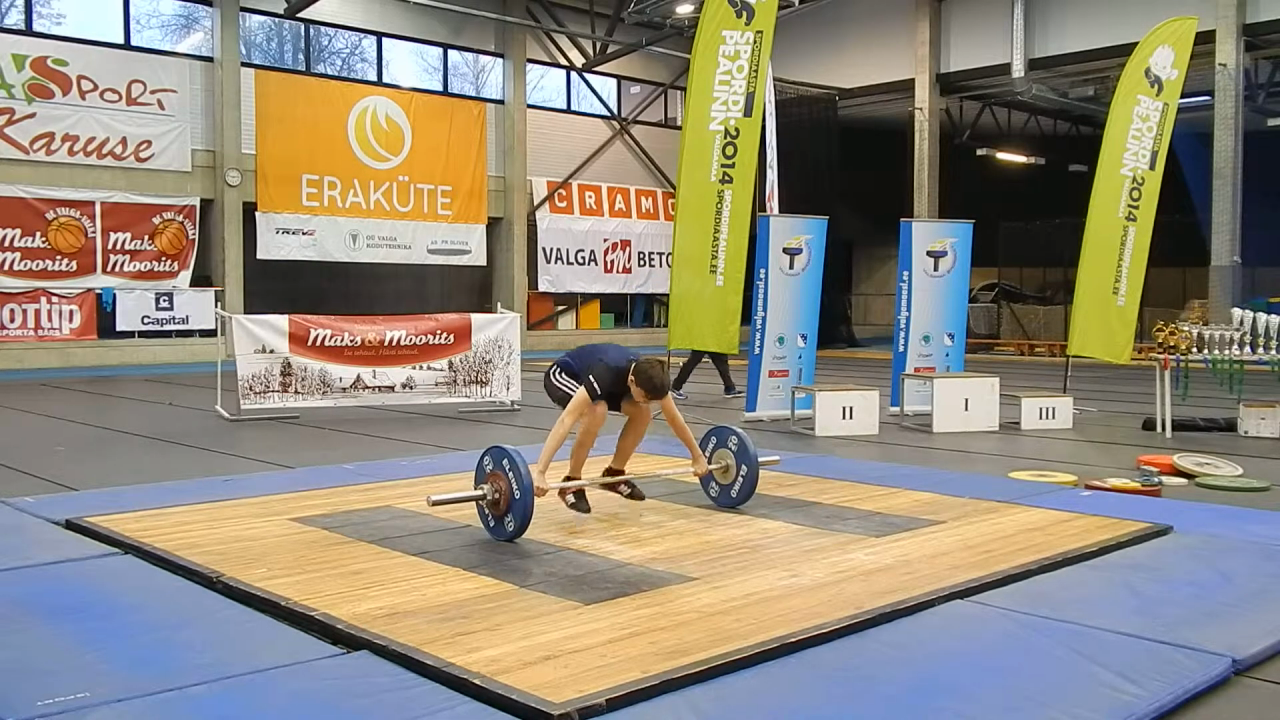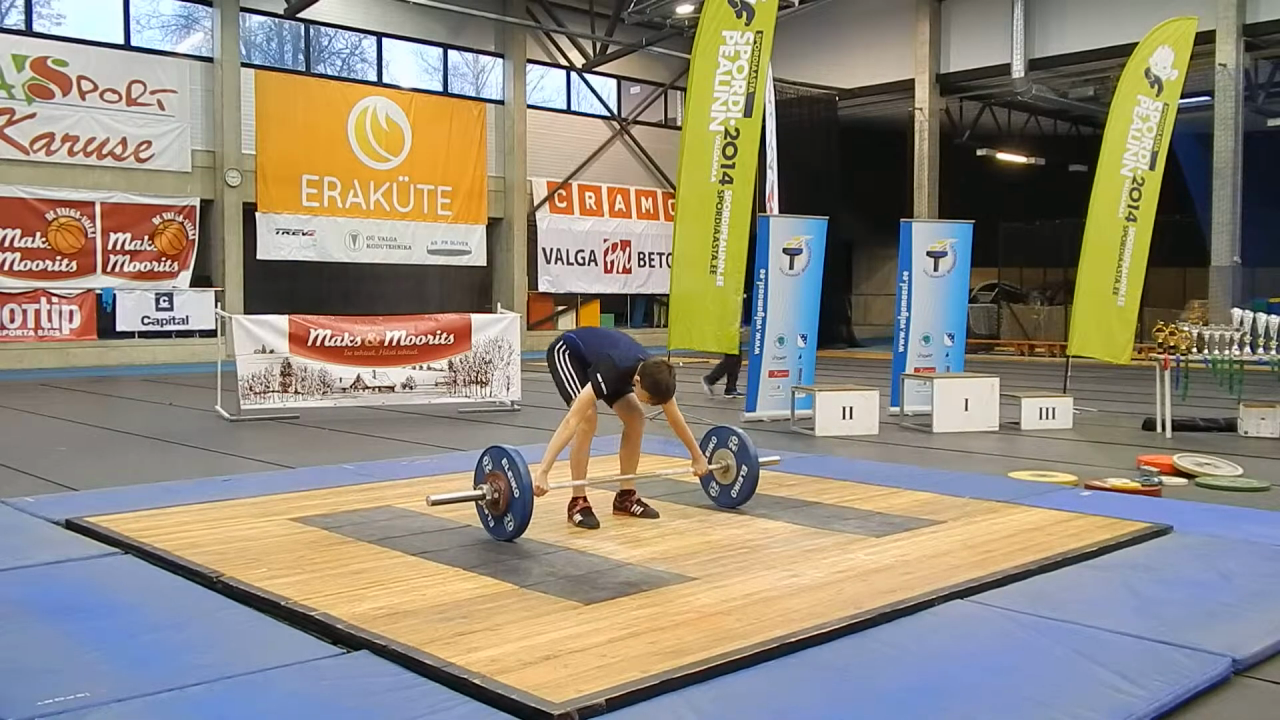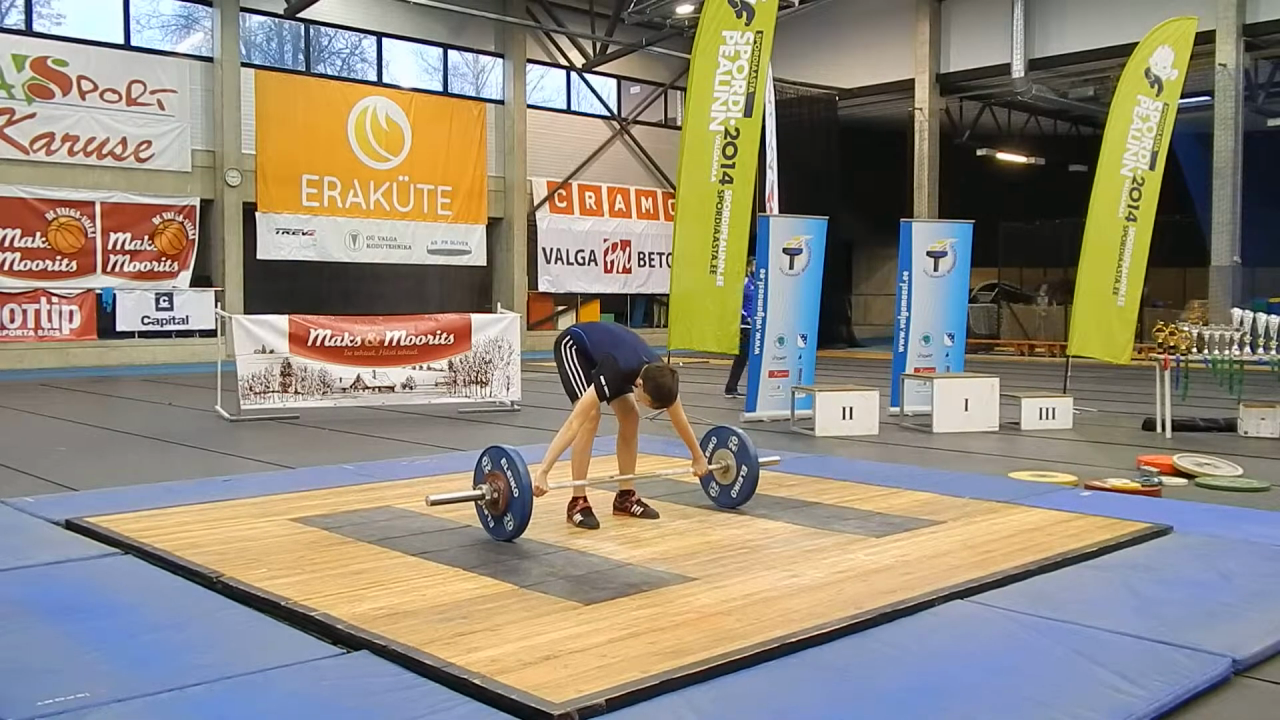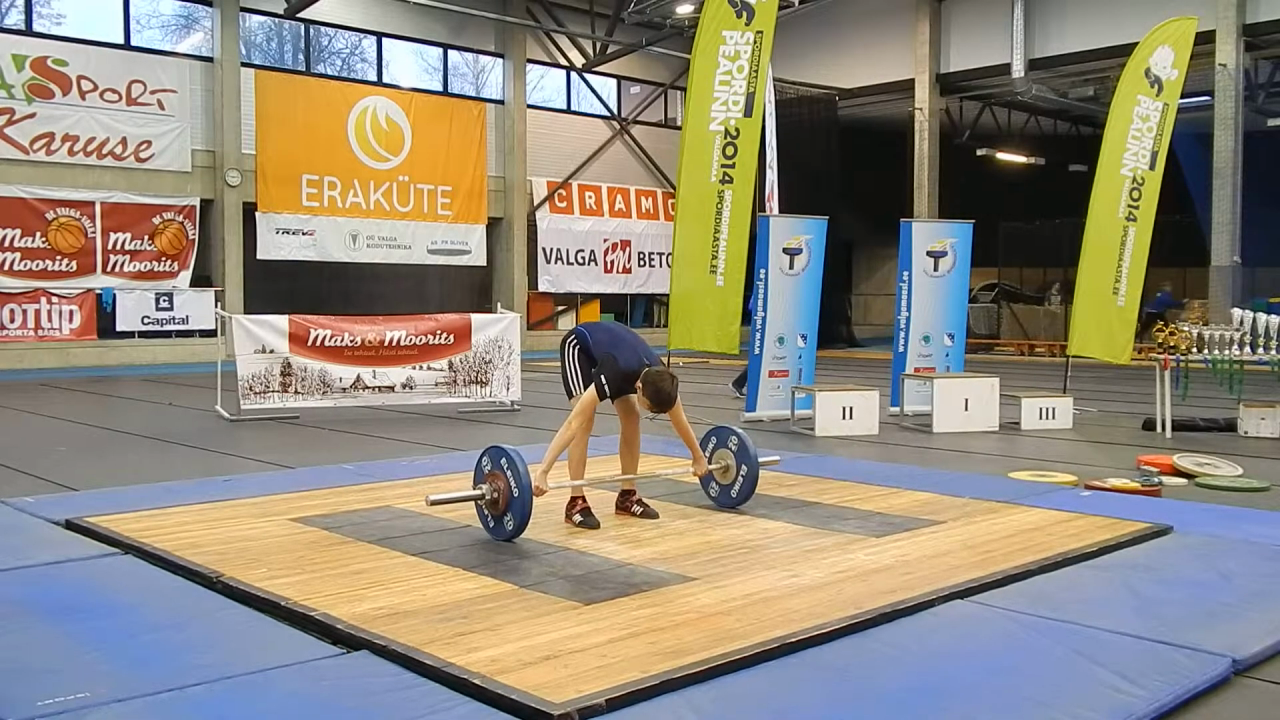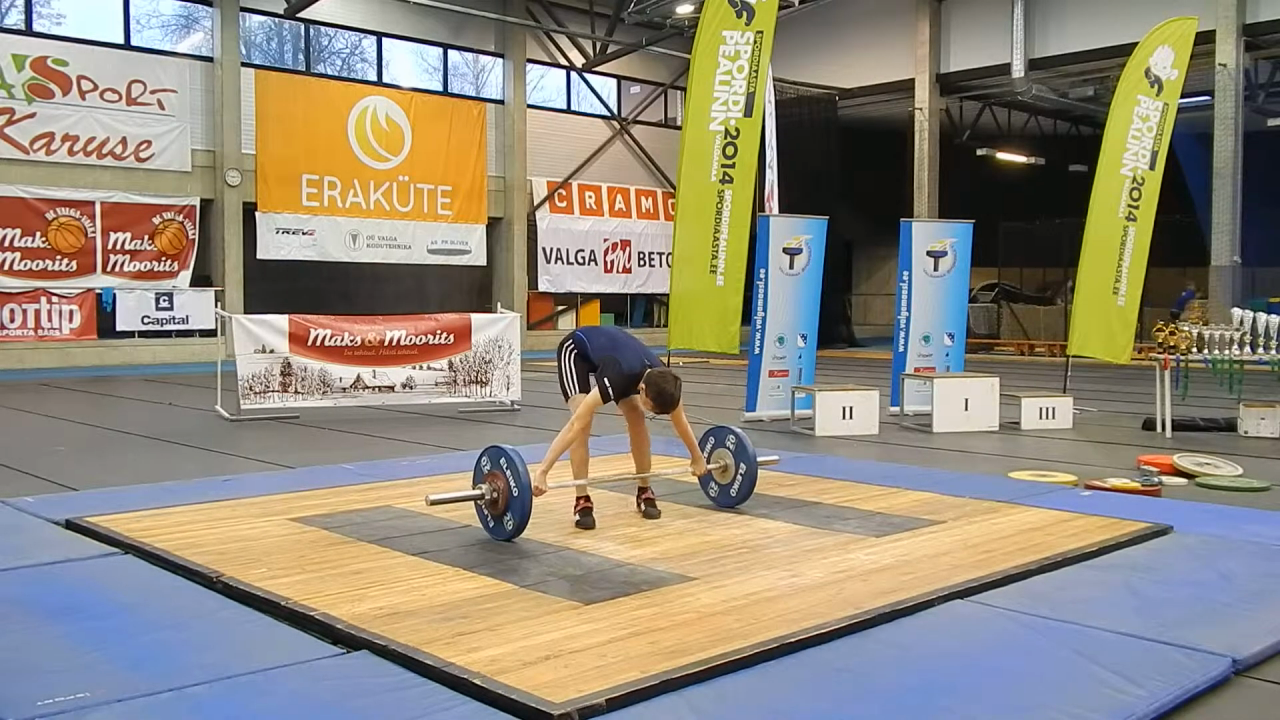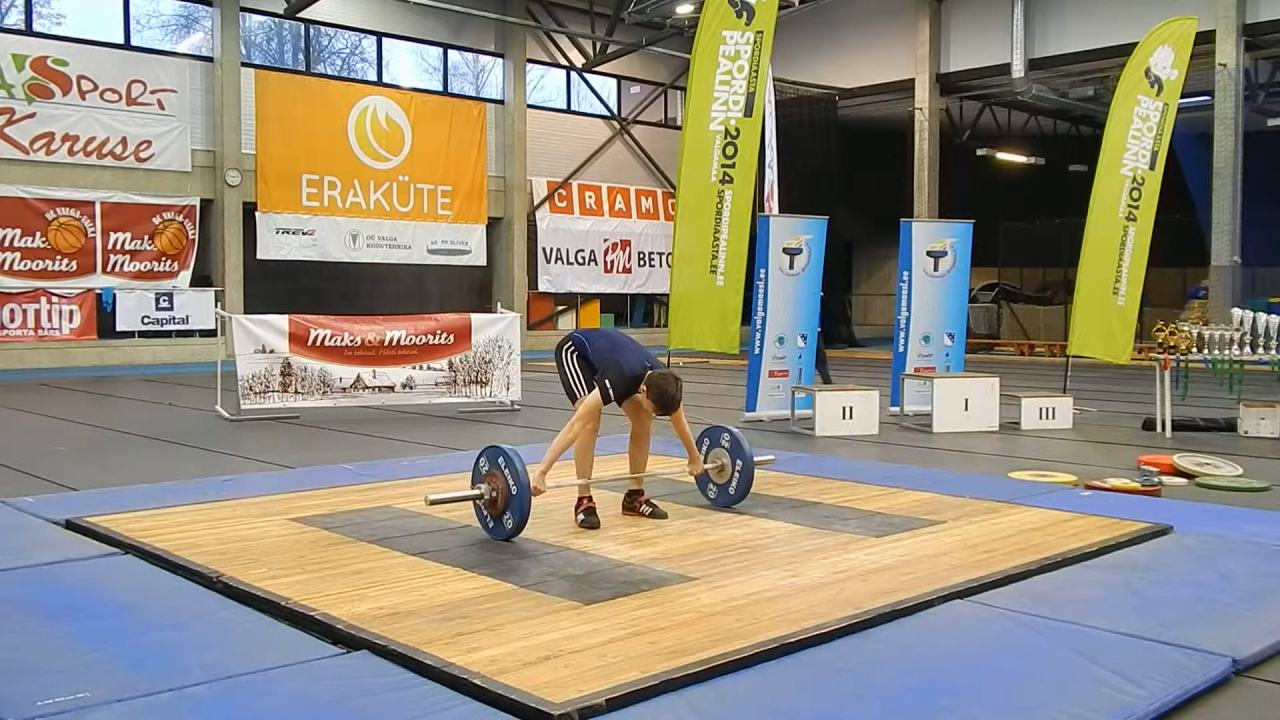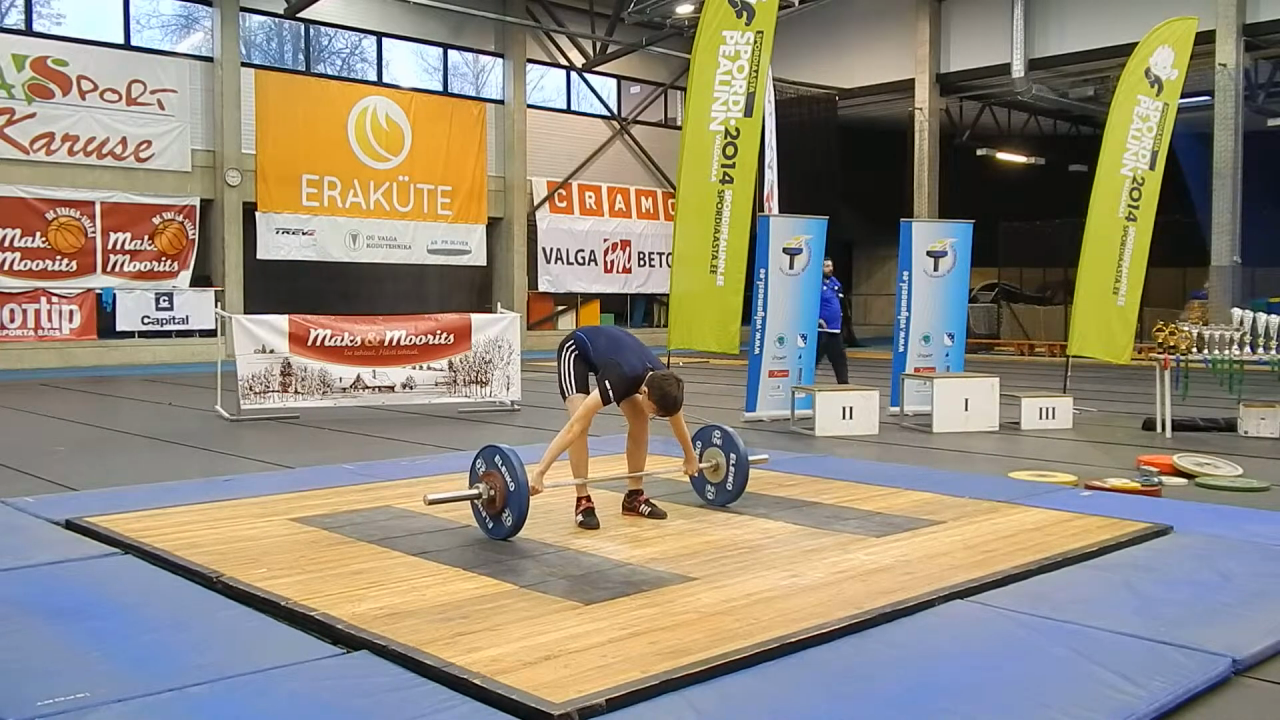
dt=0.2s
person 1, frame 1
left shoulder: (649, 374)
right shoulder: (604, 376)
left elbow: (673, 417)
right elbow: (566, 421)
left wrist: (697, 456)
right wrist: (539, 472)
right hip: (561, 375)
left knee: (643, 411)
right knee: (596, 412)
left ankle: (615, 473)
right ankle: (572, 483)
person 1, frame 2
left shoulder: (655, 373)
right shoulder: (610, 371)
left elbow: (675, 418)
right elbow: (571, 421)
left wrist: (698, 457)
right wrist: (542, 472)
left hip: (592, 356)
right hip: (566, 351)
left knee: (635, 417)
right knee: (588, 417)
left ankle: (625, 496)
right ankle: (578, 502)
person 1, frame 3
left shoulder: (659, 375)
right shoulder: (615, 372)
left elbow: (679, 418)
right elbow: (574, 423)
left wrist: (698, 457)
right wrist: (542, 472)
left hip: (602, 344)
right hip: (573, 345)
left knee: (630, 418)
right knee: (590, 417)
left ankle: (625, 496)
right ankle: (578, 502)
person 1, frame 4
left shoulder: (661, 379)
right shoulder: (615, 373)
left elbow: (679, 420)
right elbow: (573, 423)
left wrist: (698, 457)
right wrist: (543, 471)
left hip: (609, 342)
right hip: (578, 344)
left knee: (632, 418)
right knee: (585, 419)
left ankle: (627, 496)
right ankle: (576, 502)
person 1, frame 5
left shoulder: (662, 381)
right shoulder: (618, 377)
left elbow: (680, 421)
right elbow: (575, 424)
left wrist: (697, 457)
right wrist: (542, 471)
left hip: (608, 345)
right hip: (576, 349)
left knee: (637, 418)
right knee: (583, 421)
left ankle: (645, 491)
right ankle: (582, 500)
person 1, frame 6
left shoulder: (663, 381)
right shoulder: (619, 378)
left elbow: (679, 421)
right elbow: (575, 426)
left wrist: (695, 458)
right wrist: (541, 472)
left hip: (605, 347)
right hip: (574, 350)
left knee: (643, 419)
right knee: (590, 420)
left ankle: (635, 496)
right ankle: (584, 501)
person 1, frame 7
left shoulder: (663, 382)
right shoulder: (620, 379)
left elbow: (678, 421)
right elbow: (573, 427)
left wrist: (691, 457)
right wrist: (539, 472)
left hip: (607, 346)
right hip: (576, 349)
left knee: (640, 420)
right knee: (582, 421)
left ankle: (634, 496)
right ankle: (583, 501)
